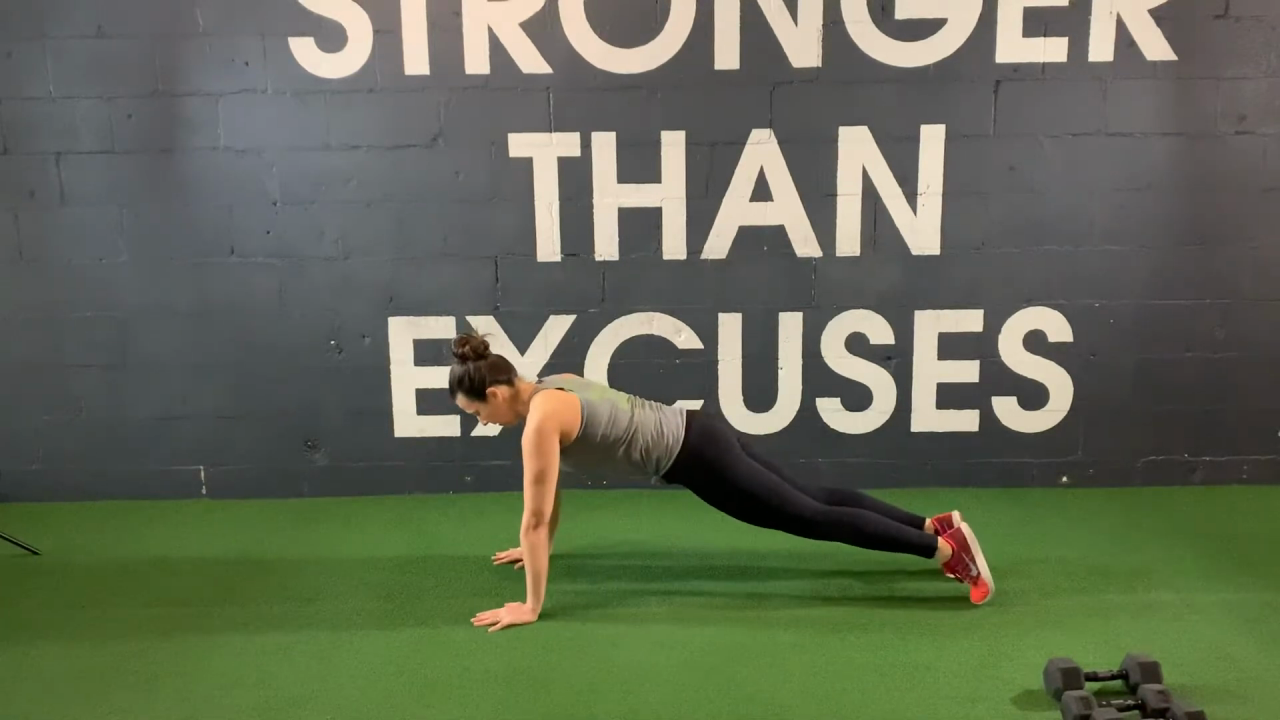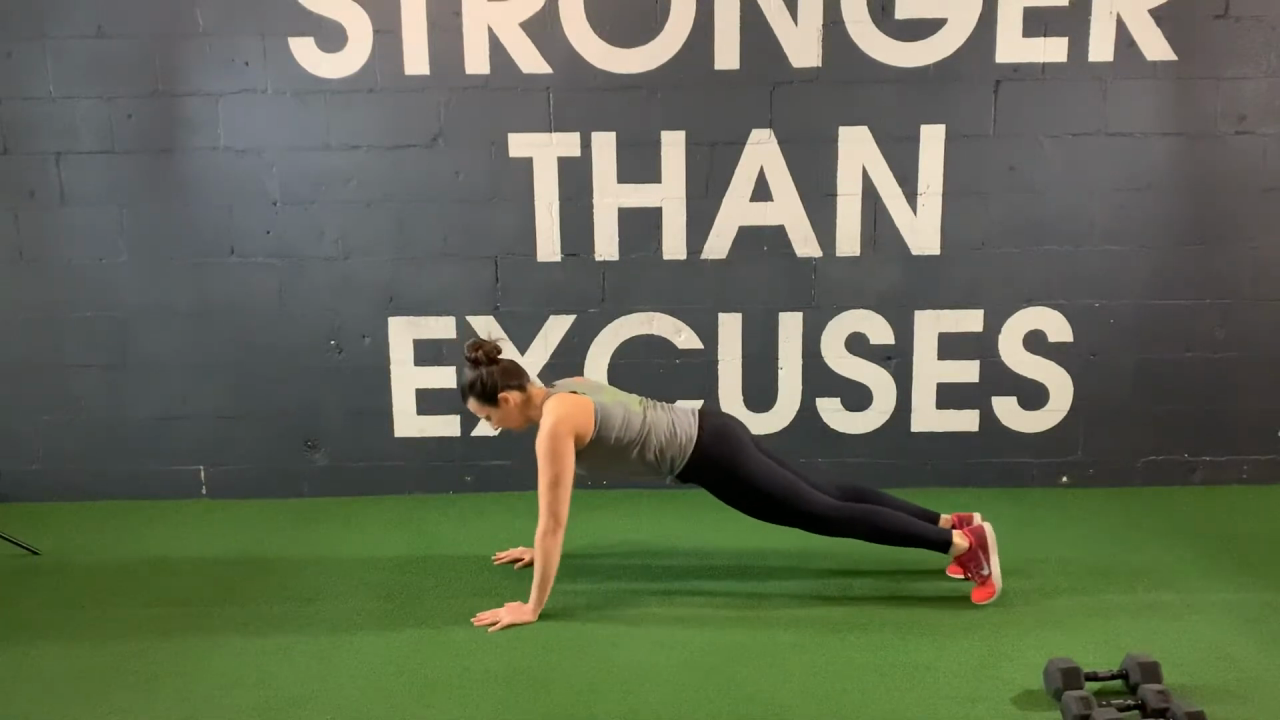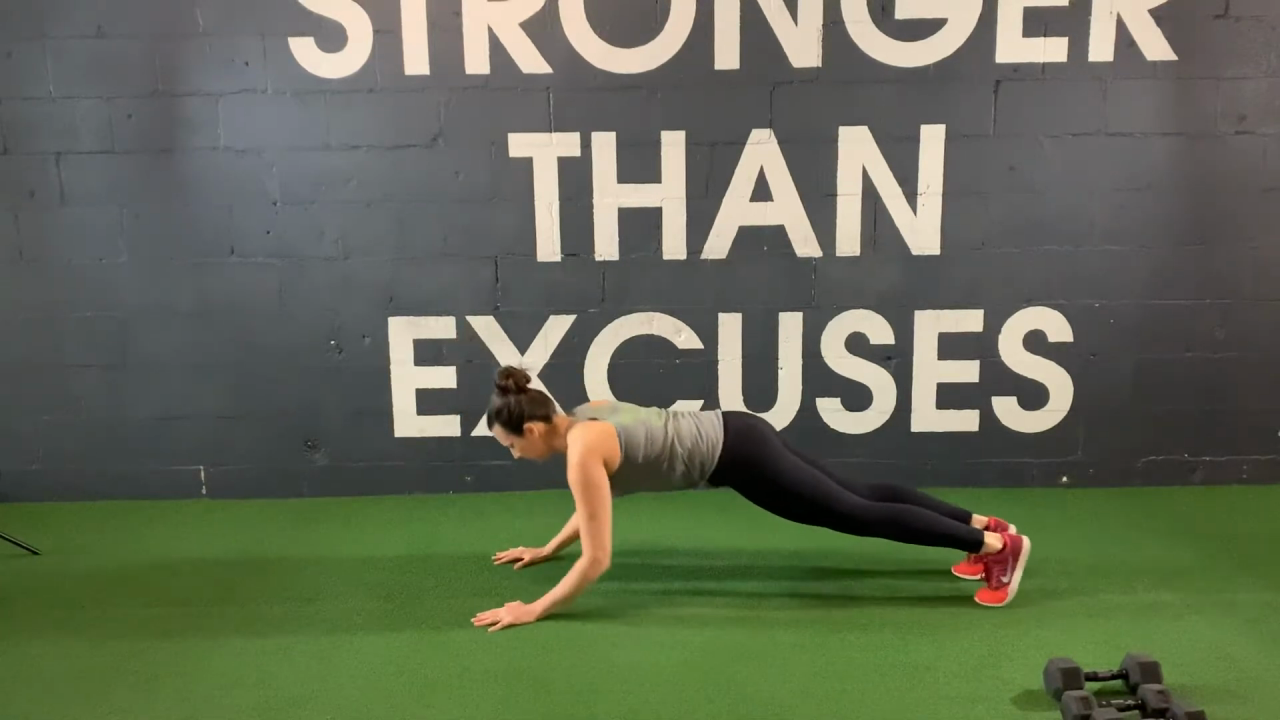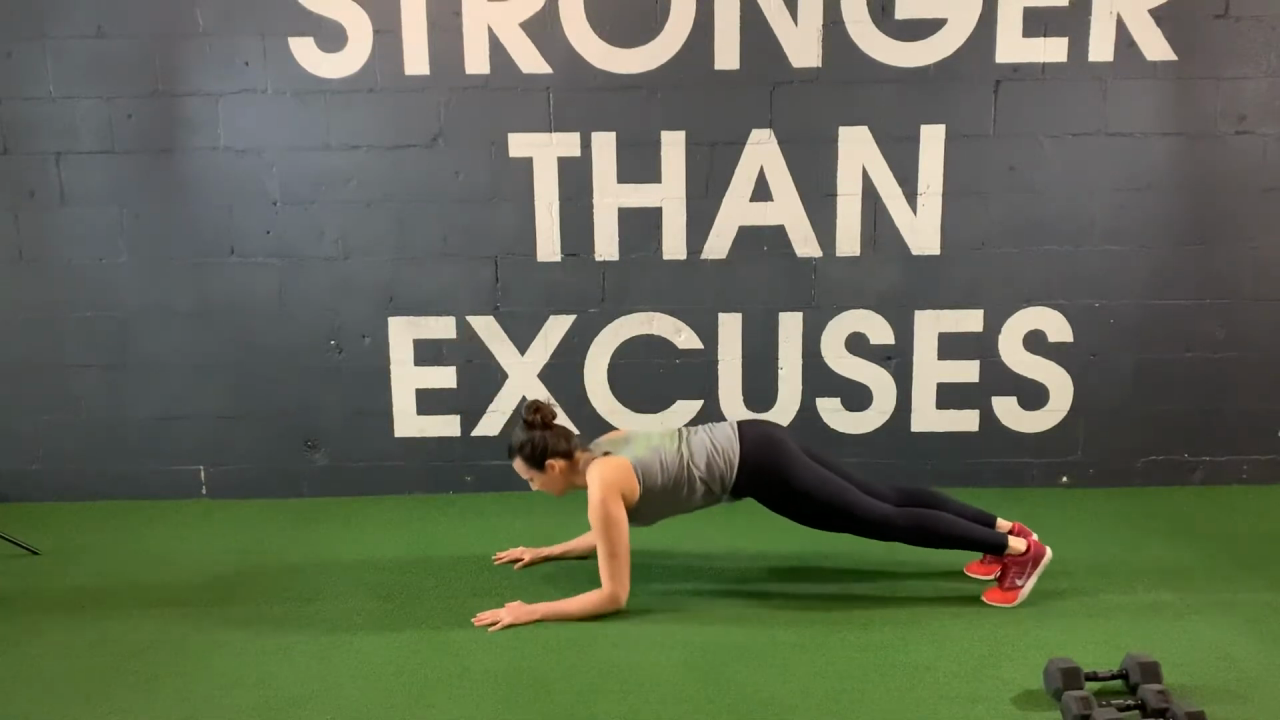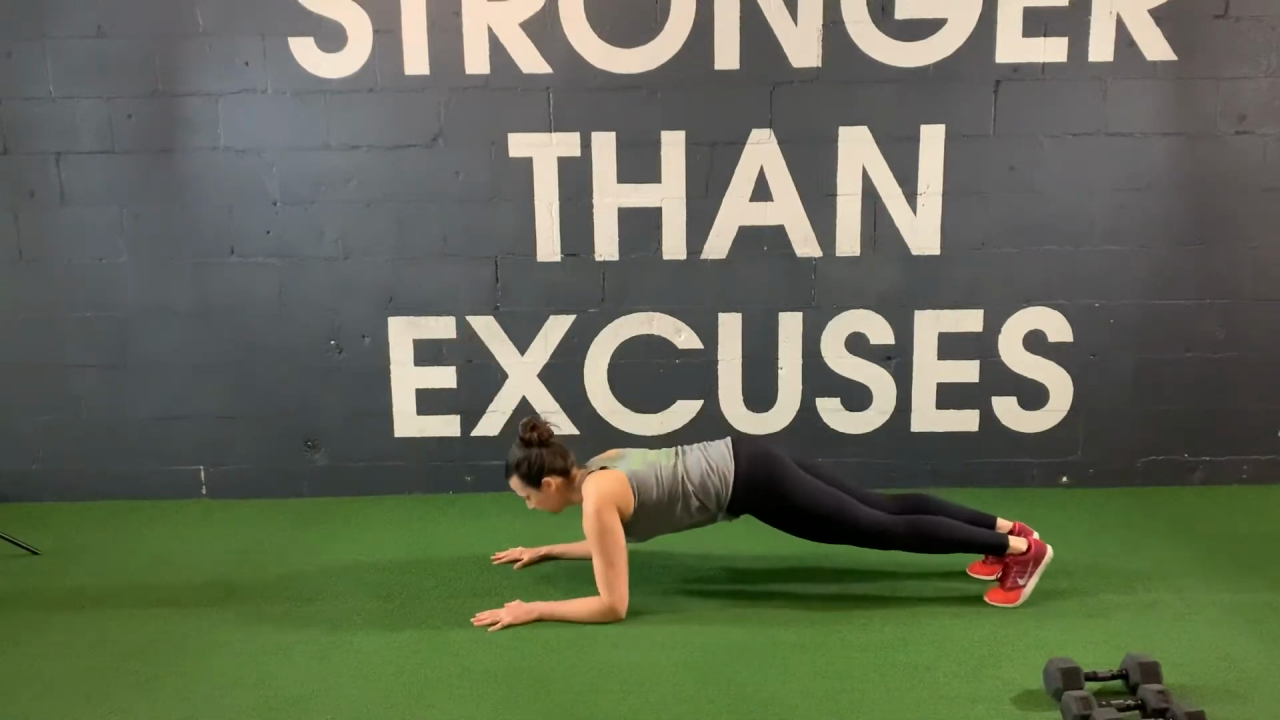
dt=0.2s
person 1, frame 1
left shoulder: (540, 419)
right shoulder: (550, 388)
left elbow: (534, 519)
right elbow: (552, 491)
left wrist: (532, 607)
right wrist: (534, 547)
left hip: (694, 455)
right hip: (697, 433)
left knee: (812, 518)
right knee: (813, 499)
left ankle: (947, 549)
right ankle: (935, 526)
person 1, frame 2
left shoulder: (554, 423)
right shoulder: (559, 393)
left elbow: (552, 523)
right elbow: (562, 500)
left wrist: (532, 607)
right wrist: (537, 549)
left hip: (708, 454)
right hip: (709, 432)
left knee: (827, 515)
right knee: (827, 497)
left ankle: (963, 543)
right ankle: (952, 522)
person 1, frame 3
left shoulder: (581, 451)
right shoulder: (580, 419)
left elbow: (596, 559)
right elbow: (592, 509)
left wrist: (535, 609)
right wrist: (543, 551)
left hip: (735, 455)
right hip: (735, 433)
left knee: (856, 514)
right knee: (858, 494)
left ankle: (997, 546)
right ankle: (983, 524)
person 1, frame 4
left shoulder: (602, 485)
right shoulder: (598, 449)
left elbow: (614, 595)
right elbow: (611, 533)
left wrist: (533, 612)
right wrist: (545, 552)
left hip: (755, 466)
right hip: (752, 442)
left knee: (881, 519)
right knee: (880, 497)
left ankle: (1020, 548)
right ankle: (1002, 525)
person 1, frame 5
left shoulder: (596, 499)
right shoulder: (598, 465)
left elbow: (613, 605)
right elbow: (613, 544)
left wrist: (534, 609)
right wrist: (543, 551)
left hip: (750, 482)
right hip: (746, 458)
left knee: (880, 530)
right knee: (880, 506)
left ankle: (1019, 547)
right ankle: (1003, 527)
